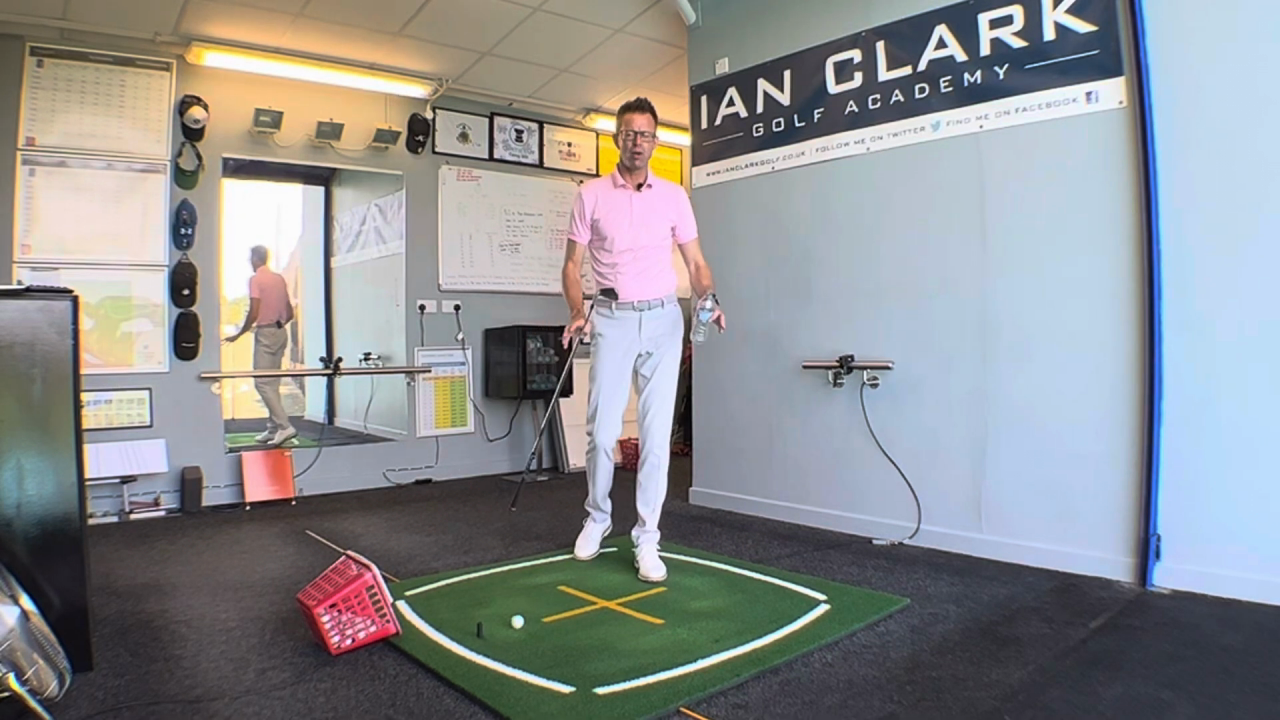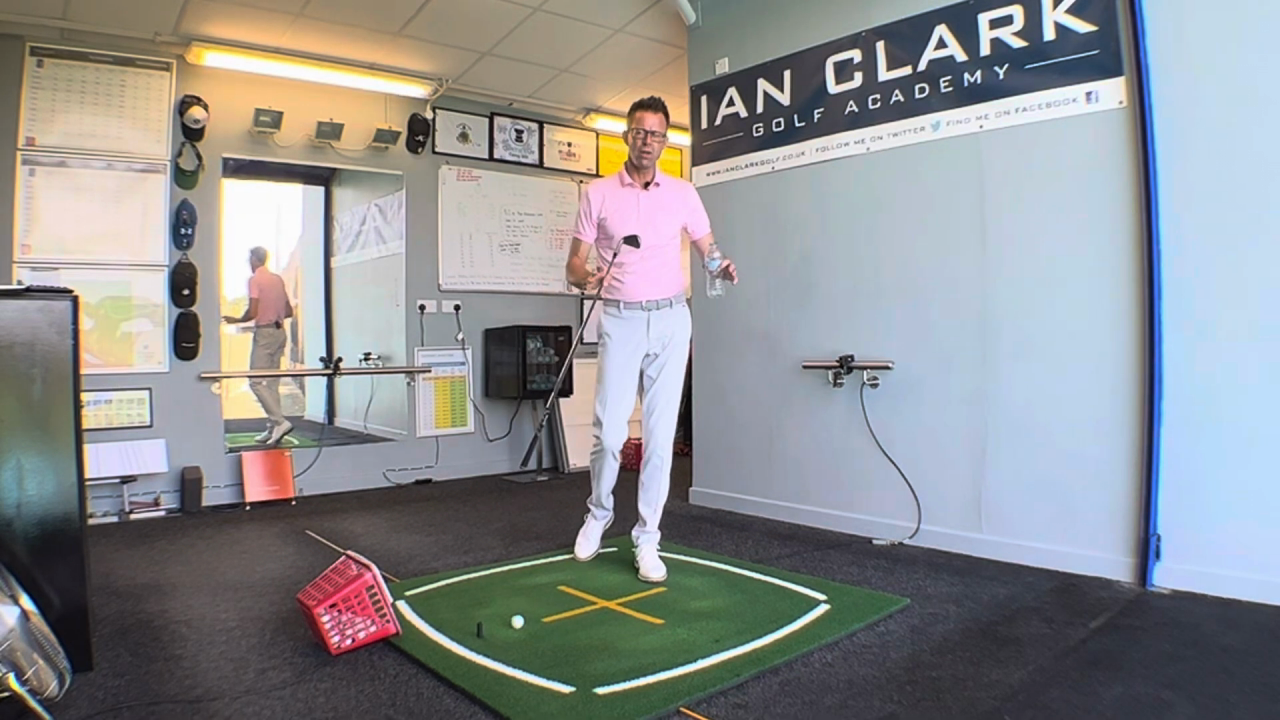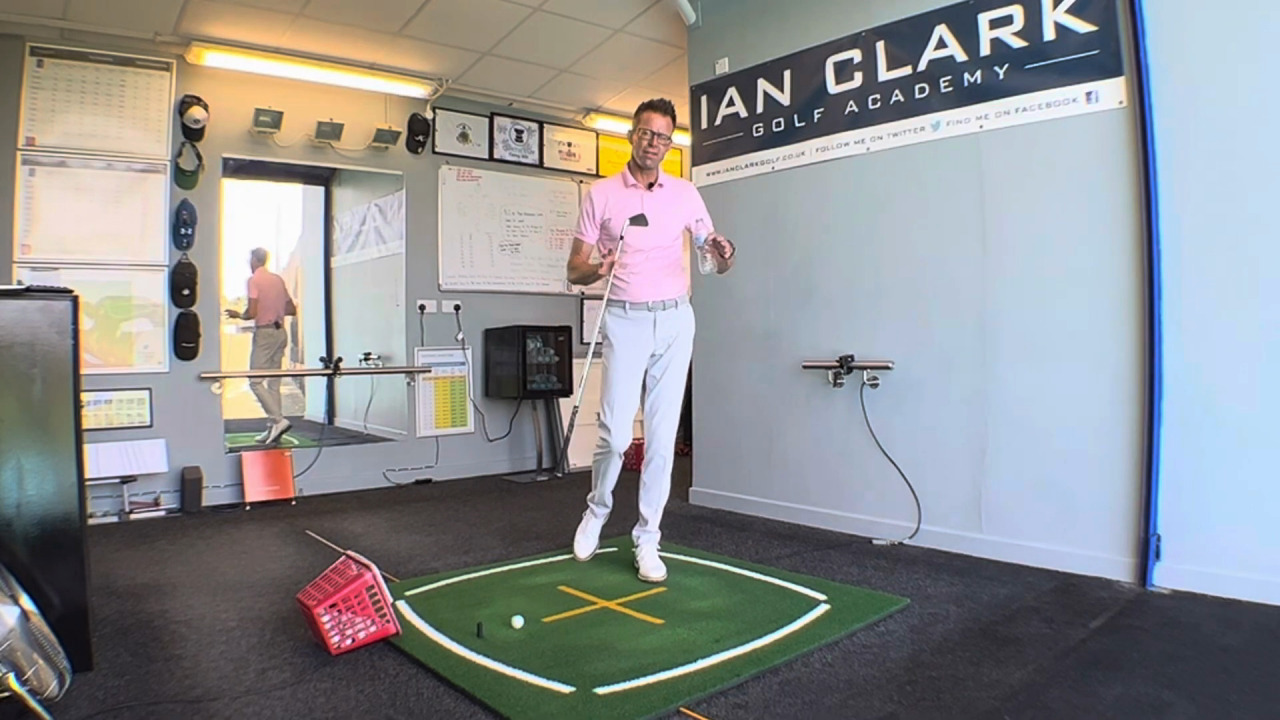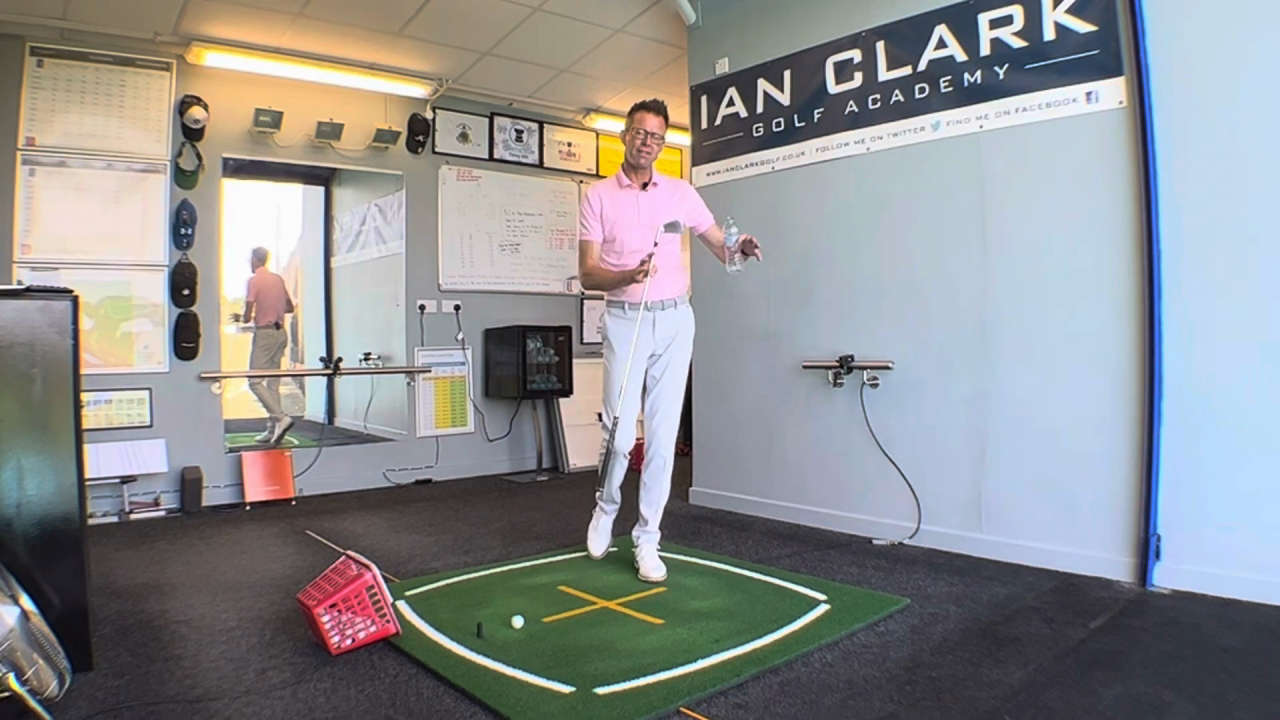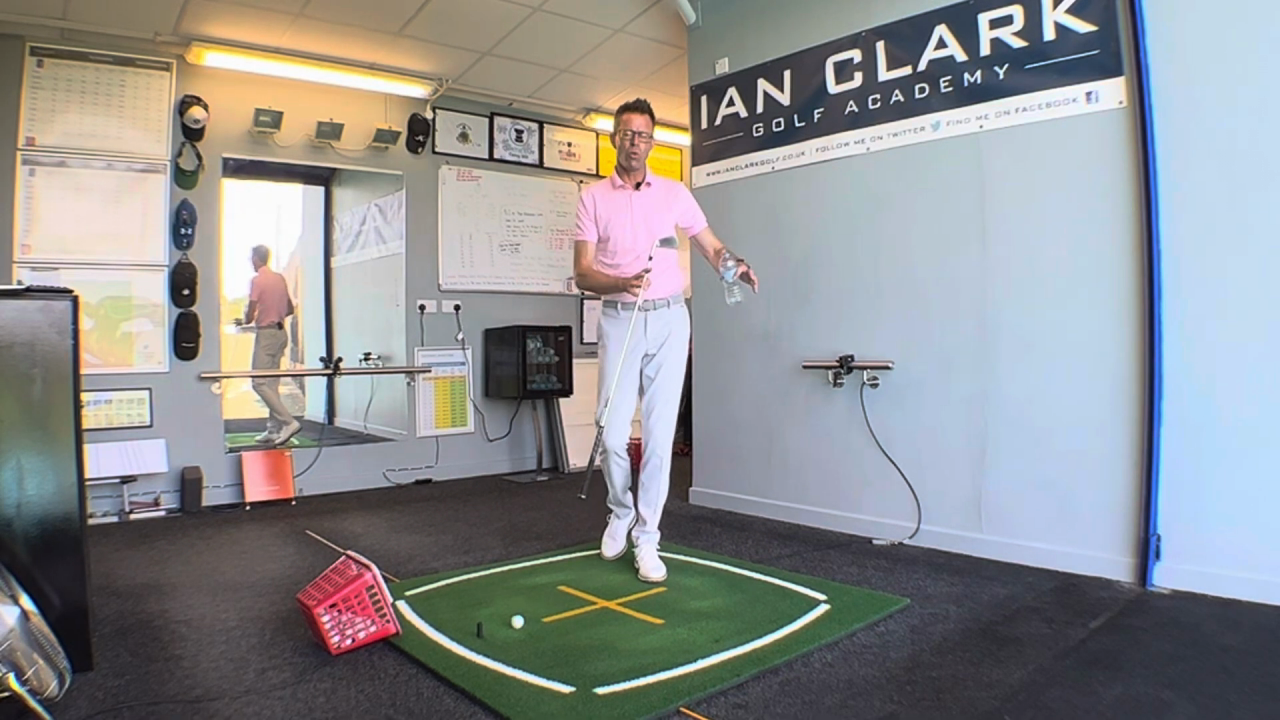
dt=0.4s
person 1, frame 1
left shoulder: (674, 195)
right shoulder: (590, 194)
left elbow: (696, 261)
right elbow: (572, 264)
left wrist: (710, 299)
right wrist: (577, 311)
left hip: (663, 320)
right hip: (612, 322)
left knee: (656, 435)
right knee: (602, 431)
left ankle: (647, 540)
right ankle: (597, 517)
person 1, frame 2
left shoulder: (682, 193)
right shoulder: (597, 193)
left elbow: (709, 251)
right elbow: (574, 263)
left wrist: (724, 269)
right wrist: (586, 277)
left hip: (670, 320)
right hip: (620, 321)
left knee: (659, 436)
right knee: (609, 432)
left ankle: (646, 540)
right ankle: (598, 514)
person 1, frame 3
left shoulder: (685, 193)
right shoulder: (600, 193)
left elbow: (715, 257)
right elbow: (574, 269)
left wrist: (722, 253)
right wrist: (596, 269)
left hip: (674, 321)
right hip: (624, 321)
left knee: (661, 436)
right knee: (615, 433)
left ankle: (646, 540)
right ankle: (597, 509)
person 1, frame 4
left shoulder: (682, 192)
right shoulder: (598, 195)
left elbow: (719, 244)
right elbow: (588, 274)
left wrist: (741, 247)
right wrist: (630, 274)
left hip: (674, 320)
right hip: (624, 320)
left knee: (662, 436)
right knee: (619, 433)
left ankle: (647, 540)
right ankle: (606, 508)
person 1, frame 5
left shoulder: (676, 193)
right shoulder: (593, 197)
left elbow: (712, 247)
right elbow: (583, 274)
left wrist: (734, 265)
right wrist: (623, 284)
left hip: (669, 320)
right hip: (619, 321)
left knee: (659, 434)
right knee: (613, 433)
left ankle: (647, 539)
right ankle: (621, 512)
person 2, frame 1
left shoulder: (256, 279)
right shoulder: (280, 279)
left elbow: (254, 314)
right elbow: (290, 314)
left wrist: (239, 335)
left hip: (265, 333)
right hip: (281, 332)
left knee: (262, 383)
right knee: (272, 383)
left ankle: (284, 426)
right ankle: (273, 429)
person 2, frame 2
left shoulder: (255, 279)
right shoulder: (278, 279)
left elbow: (253, 312)
right elbow: (289, 311)
left wrist: (237, 320)
left hip: (264, 333)
right hip: (279, 332)
left knee: (256, 381)
right knee: (272, 382)
left ankle: (280, 422)
right ankle: (272, 429)
person 2, frame 3
left shoulder: (254, 280)
right shoulder: (278, 279)
left elbow: (252, 313)
right elbow: (292, 309)
left wrist: (239, 315)
left hip: (264, 333)
right hip: (279, 332)
left knee: (256, 381)
right knee: (273, 382)
left ankle: (278, 420)
right ankle: (273, 428)
person 2, frame 4
left shoulder: (254, 280)
right shoulder: (278, 279)
left elbow: (248, 317)
right elbow: (289, 307)
left wrist: (241, 318)
left hip: (264, 334)
right hip: (279, 332)
left knee: (255, 381)
right knee: (272, 382)
left ankle: (281, 418)
right ankle: (273, 429)
person 2, frame 5
left shoulder: (257, 280)
right shoulder: (279, 278)
left elbow: (250, 316)
right elbow: (290, 309)
left wrist: (243, 321)
left hip: (266, 334)
right hip: (280, 333)
left knee: (259, 383)
right knee: (271, 383)
left ankle: (288, 422)
right ankle: (273, 429)
